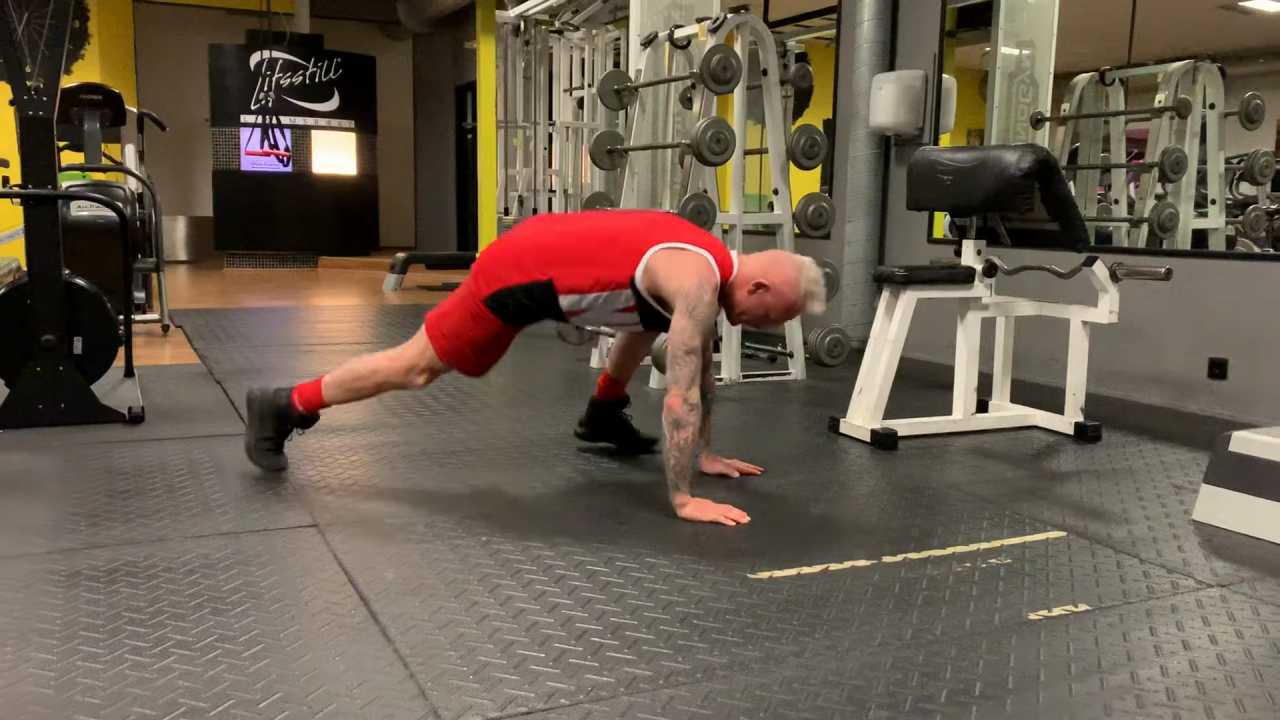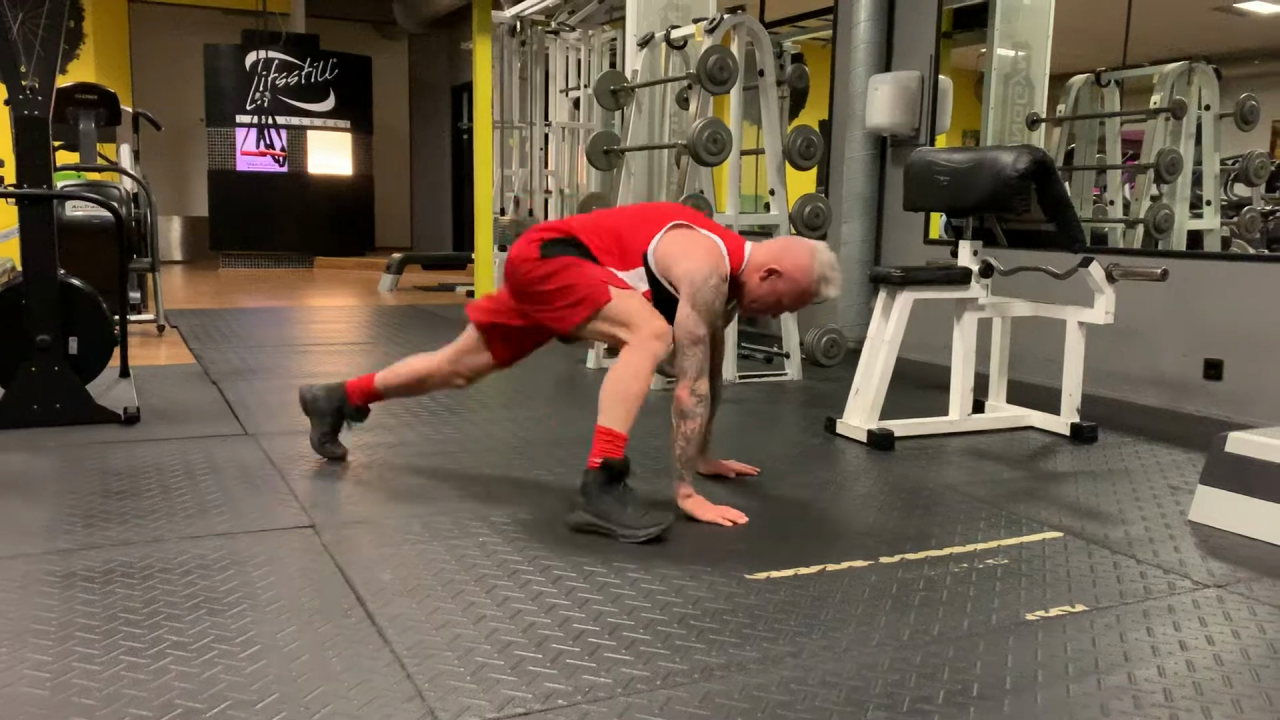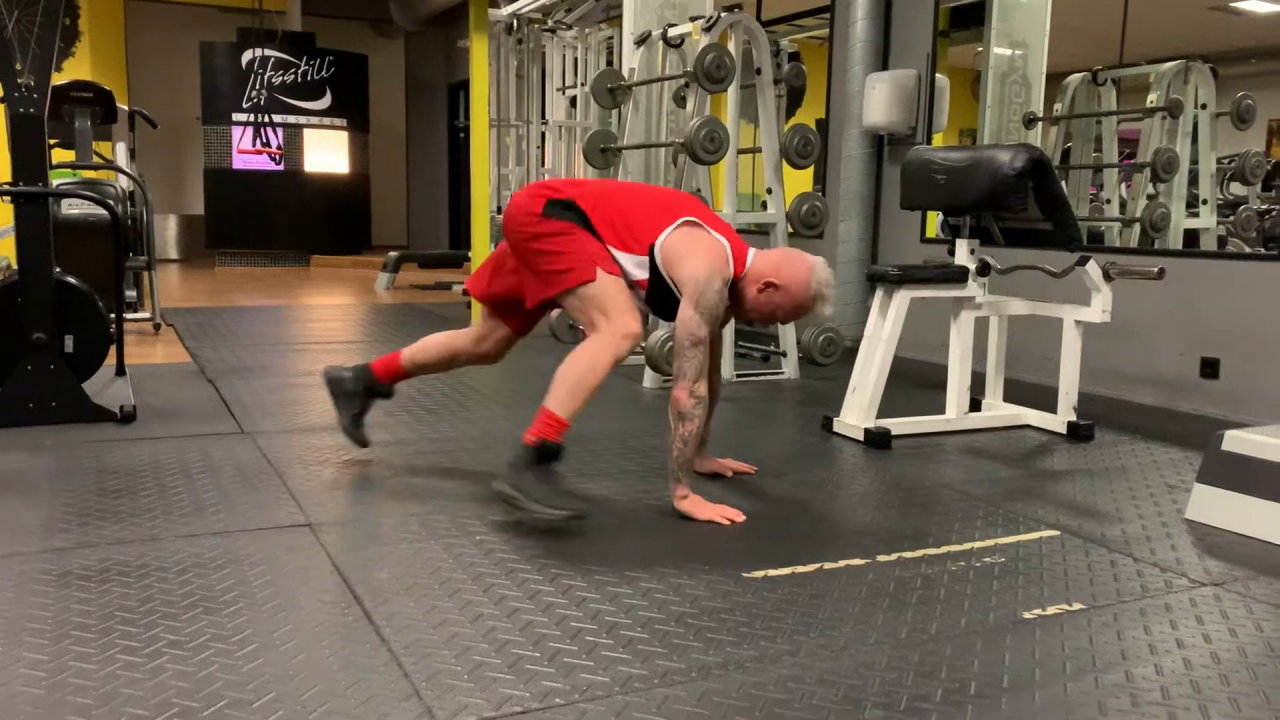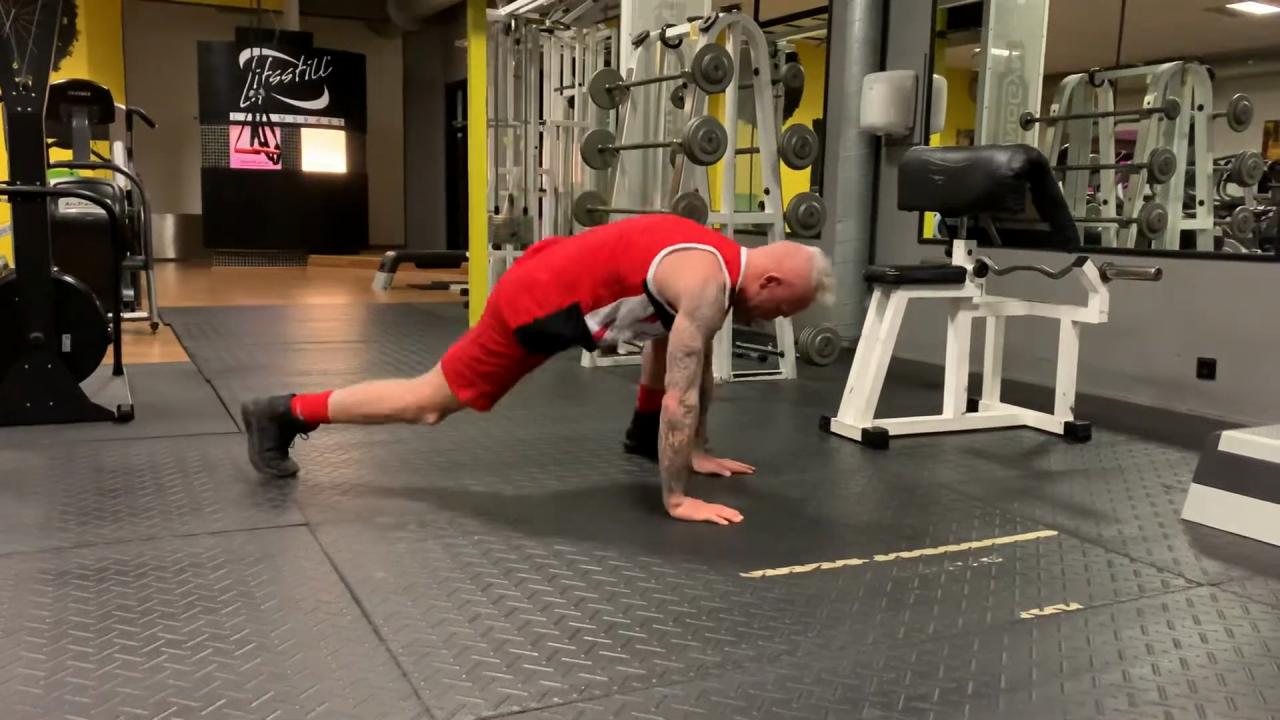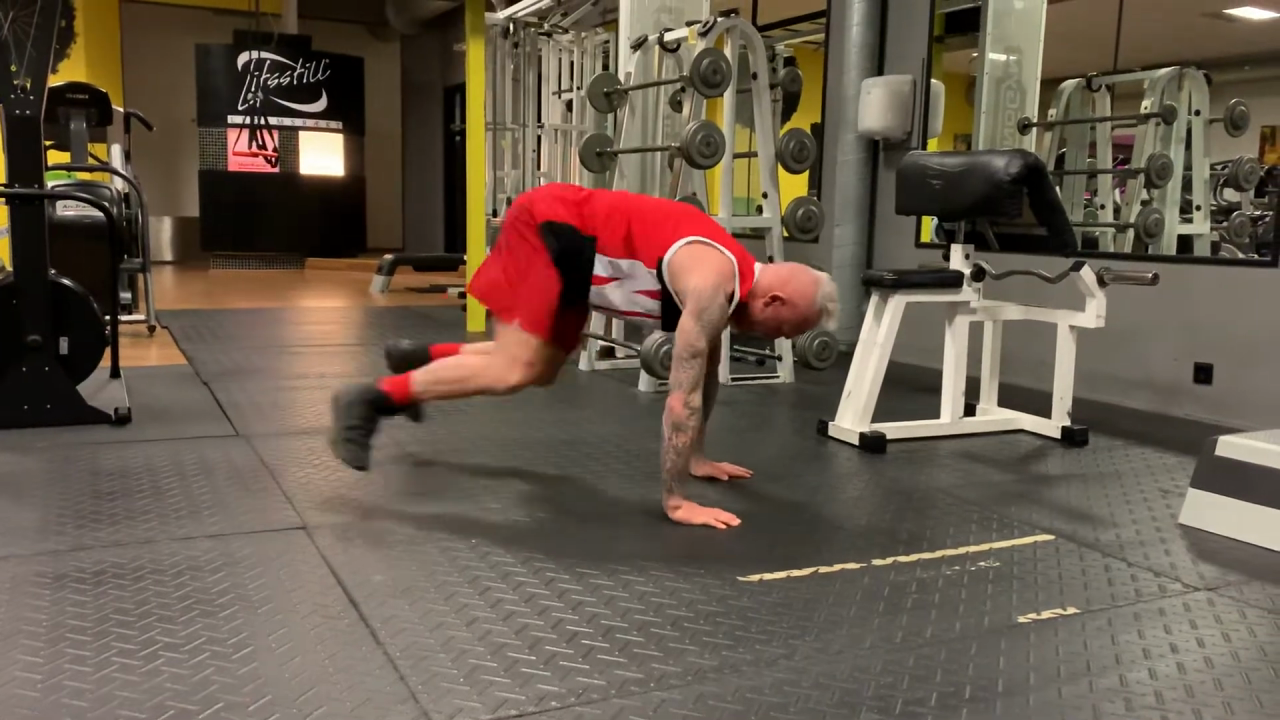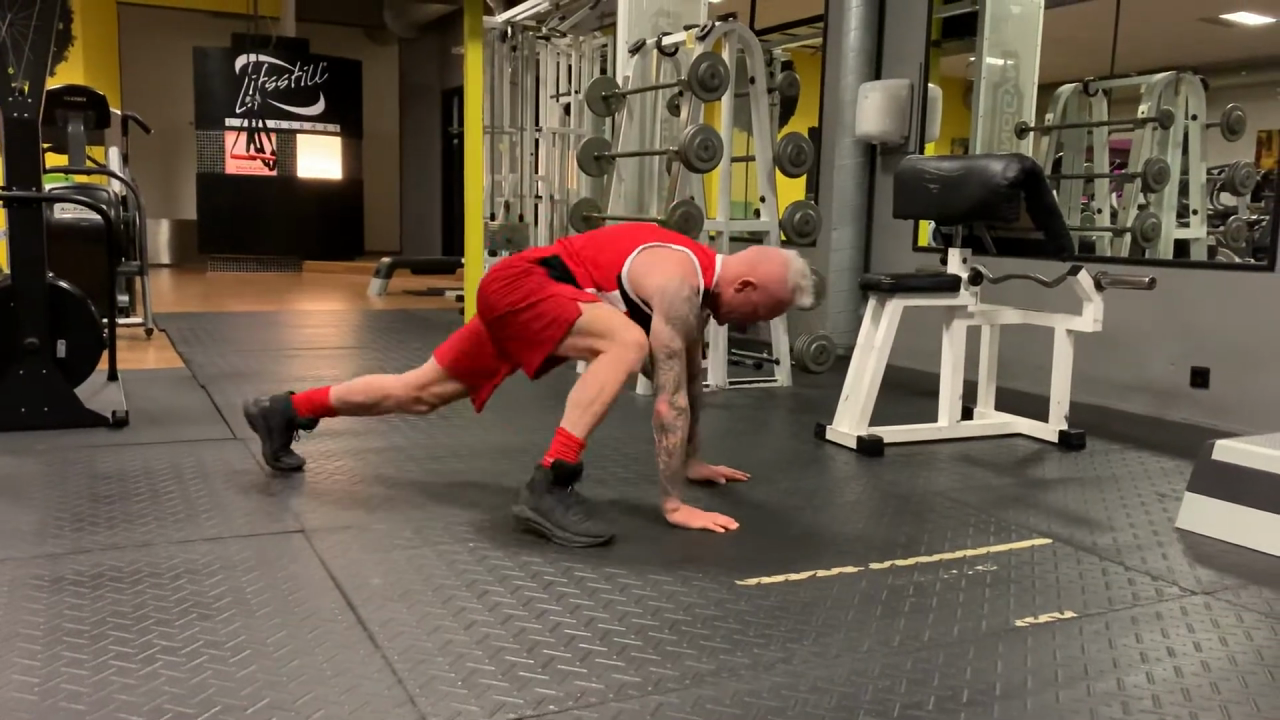
dt=0.4s
person 1, frame 1
left shoulder: (713, 270)
right shoulder: (700, 283)
left elbow: (701, 364)
right elbow: (681, 393)
left wrist: (704, 455)
right wrist: (685, 499)
left hip: (553, 263)
right hip: (522, 271)
left knee: (649, 330)
right knee: (415, 367)
left ankle: (600, 416)
right ankle: (281, 407)
person 1, frame 2
left shoulder: (725, 269)
right shoulder: (705, 267)
left elbow: (707, 369)
right elbow: (690, 385)
left wrist: (704, 457)
right wrist: (687, 491)
left hip: (550, 267)
right hip: (544, 256)
left knee: (455, 367)
right knee: (650, 336)
left ankle: (339, 399)
right ankle: (602, 487)
person 1, frame 3
left shoulder: (731, 268)
right shoulder: (711, 272)
left elbow: (706, 367)
right elbow: (688, 386)
left wrist: (698, 455)
right wrist: (684, 492)
left hip: (554, 220)
right hip: (548, 213)
left knee: (486, 343)
right knee: (621, 330)
left ankle: (362, 381)
right ankle: (531, 463)
person 1, frame 4
left shoulder: (721, 261)
right shoulder: (707, 283)
left elbow: (698, 366)
right elbow: (680, 394)
left wrist: (699, 449)
right wrist: (677, 498)
left hip: (553, 277)
right hip: (533, 307)
left knee: (671, 329)
right knee: (426, 403)
left ankle: (645, 432)
right ankle: (280, 414)
person 1, frame 5
left shoulder: (731, 283)
right shoulder: (712, 284)
left elbow: (706, 375)
right elbow: (684, 396)
left wrist: (696, 457)
right wrist: (676, 499)
left hip: (572, 237)
right hip: (546, 222)
left knee: (553, 358)
right knee: (512, 372)
left ankle: (419, 358)
right ankle: (374, 400)
person 1, frame 6
left shoulder: (706, 278)
right shoulder: (679, 284)
left elbow: (693, 375)
right elbow: (670, 395)
left wrist: (690, 461)
right wrist: (675, 503)
left hip: (537, 292)
right hip: (519, 288)
left knee: (419, 395)
right knee: (626, 348)
left ankle: (283, 413)
right ankle: (548, 485)
